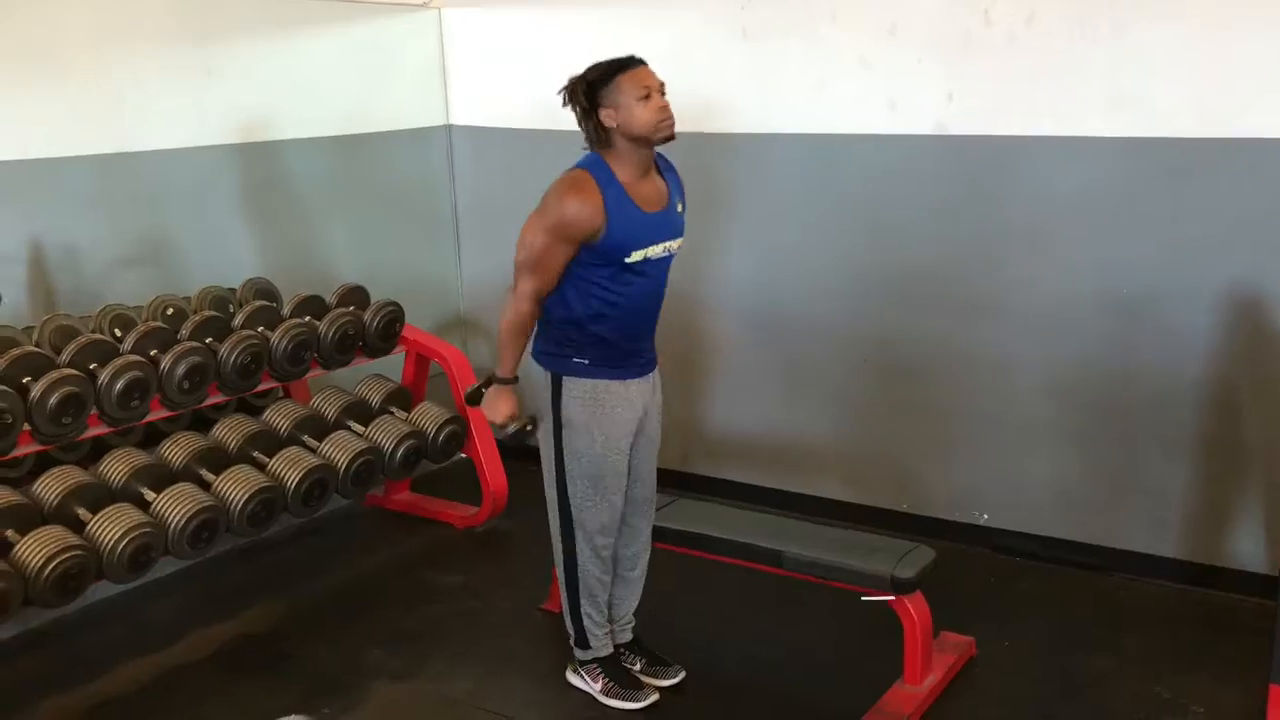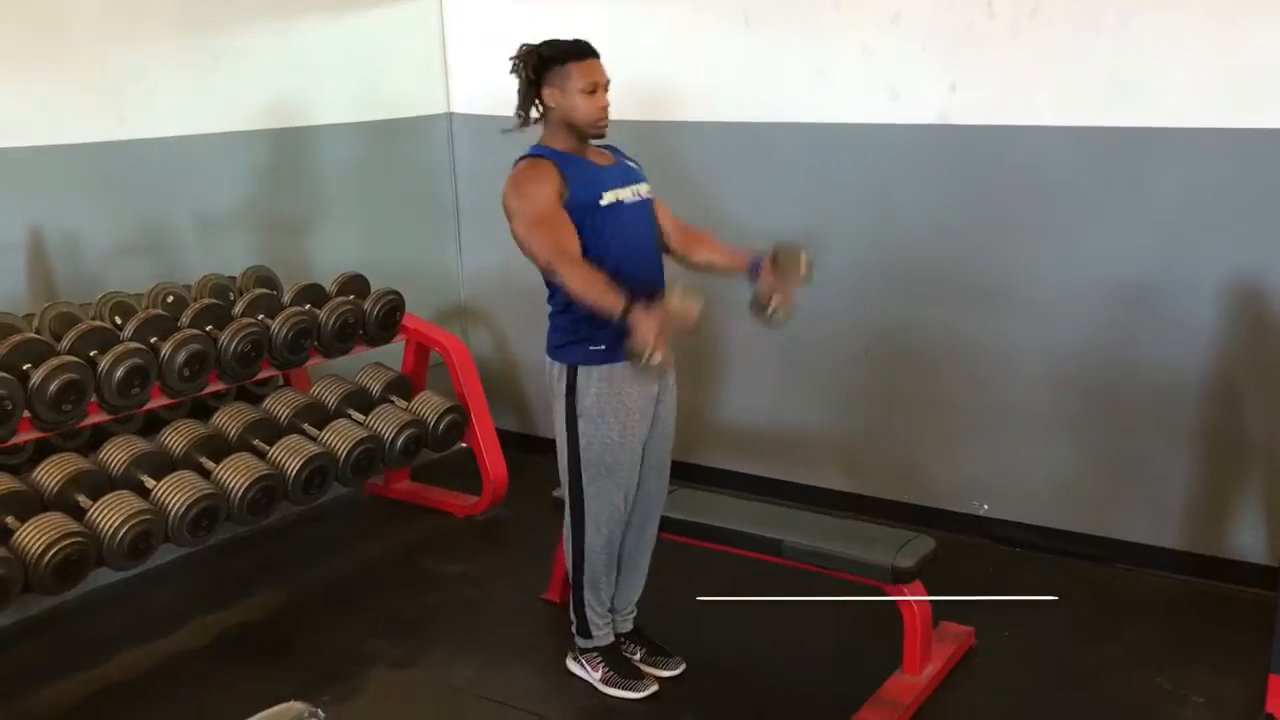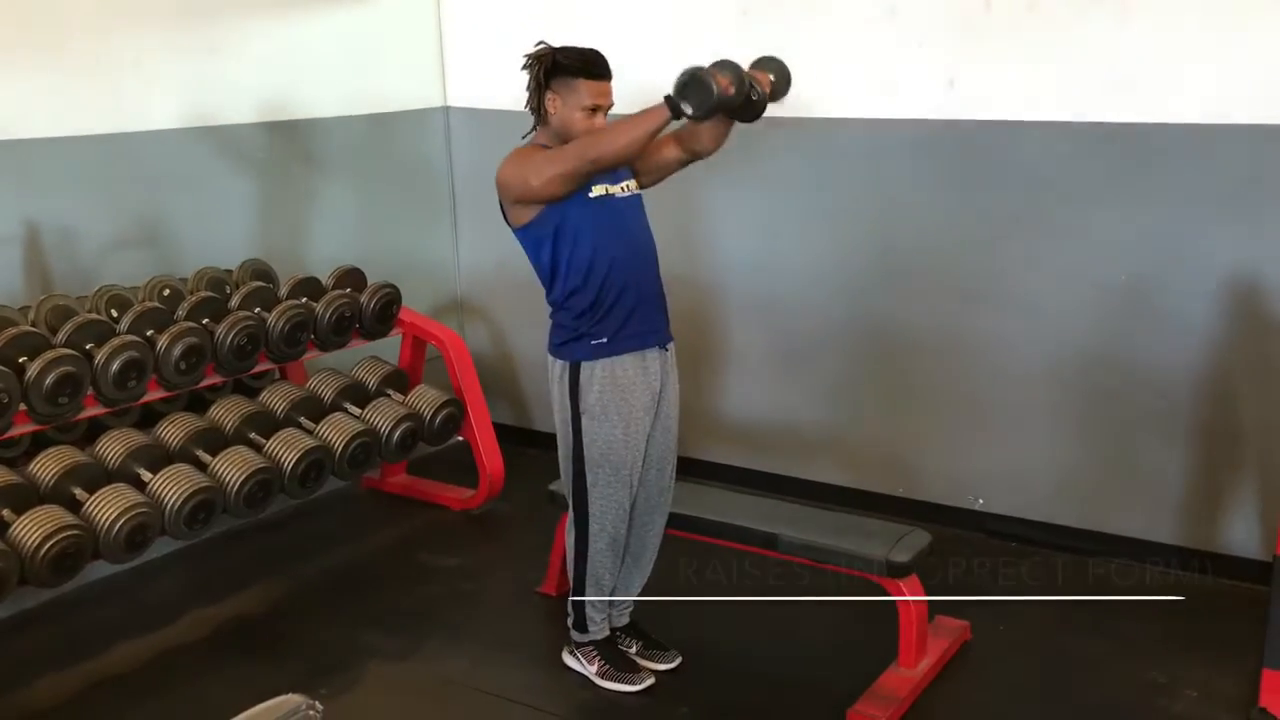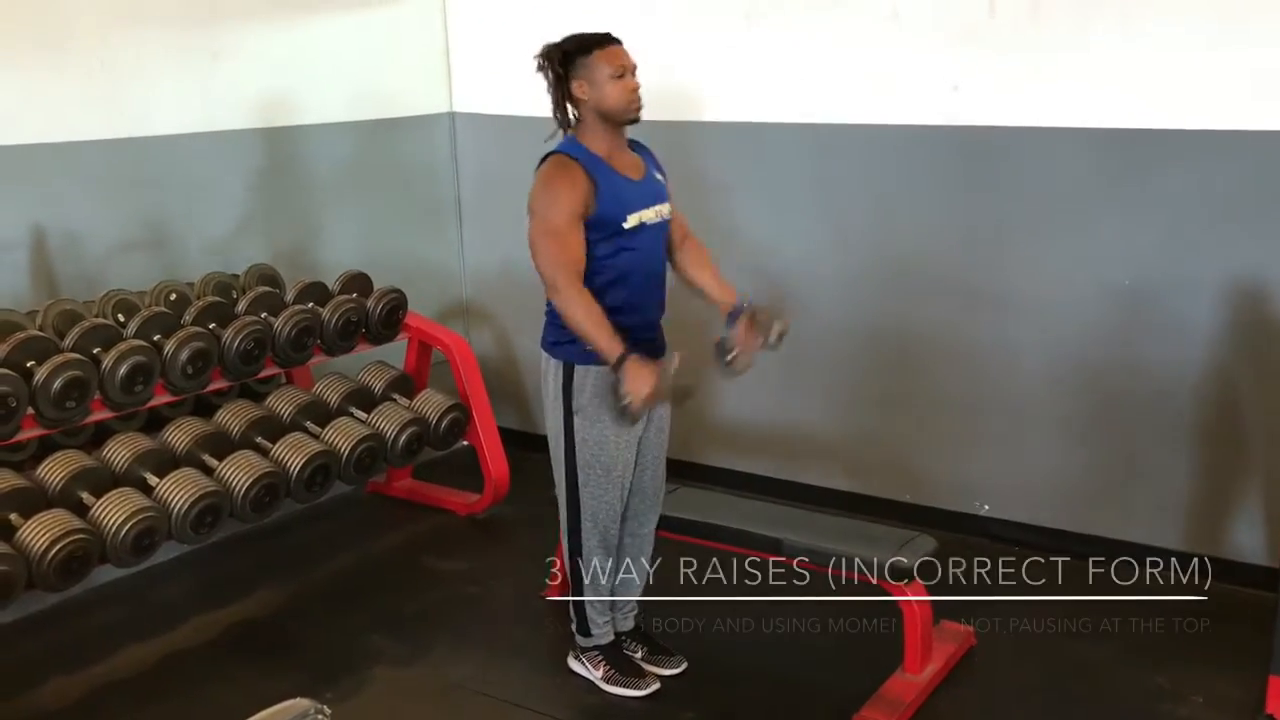
dt=0.5s
person 1, frame 1
left shoulder: (668, 180)
right shoulder: (580, 197)
right elbow: (526, 293)
right wrist: (502, 383)
left hip: (640, 374)
right hip: (581, 381)
left knee: (636, 513)
right knee: (591, 521)
left ankle: (622, 634)
right ankle: (590, 655)
person 1, frame 2
left shoulder: (620, 162)
right shoulder: (532, 179)
left elbow: (676, 236)
right elbow: (565, 263)
left wrist: (750, 265)
right wrist: (631, 313)
left hip: (651, 356)
right hip: (593, 368)
left knee: (644, 503)
right knee: (599, 509)
left ankle: (621, 624)
right ankle: (590, 644)
person 1, frame 3
left shoulder: (616, 160)
right shoulder: (523, 172)
left elbow: (694, 147)
right elbow: (588, 156)
right wrist: (675, 102)
left hip: (655, 351)
right hip: (594, 363)
left knee: (650, 499)
right knee: (602, 505)
left ankle: (618, 617)
right ankle: (587, 638)
person 1, frame 4
left shoulder: (644, 162)
right shoulder: (563, 177)
left elbow: (681, 247)
right elbow: (563, 285)
left wrist: (733, 308)
right wrist: (622, 359)
left hip: (646, 360)
right hip: (588, 368)
left knee: (641, 503)
right knee: (595, 510)
left ankle: (623, 623)
right ankle: (592, 645)
